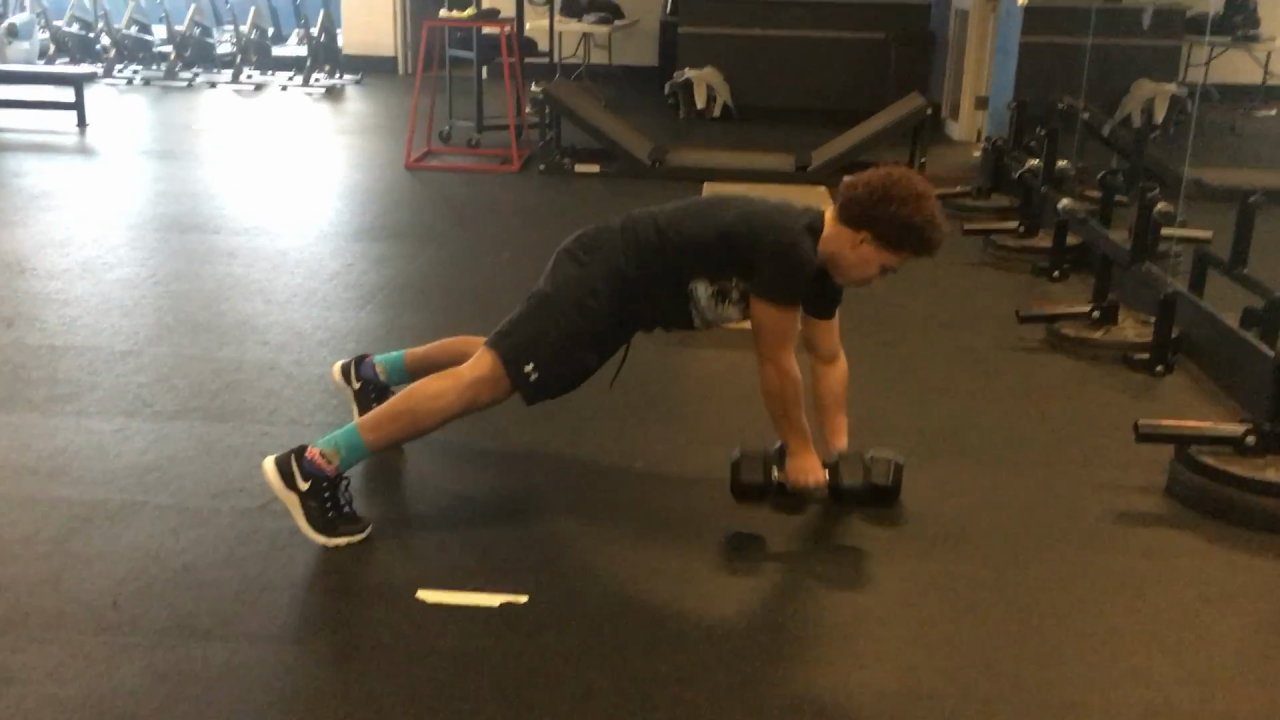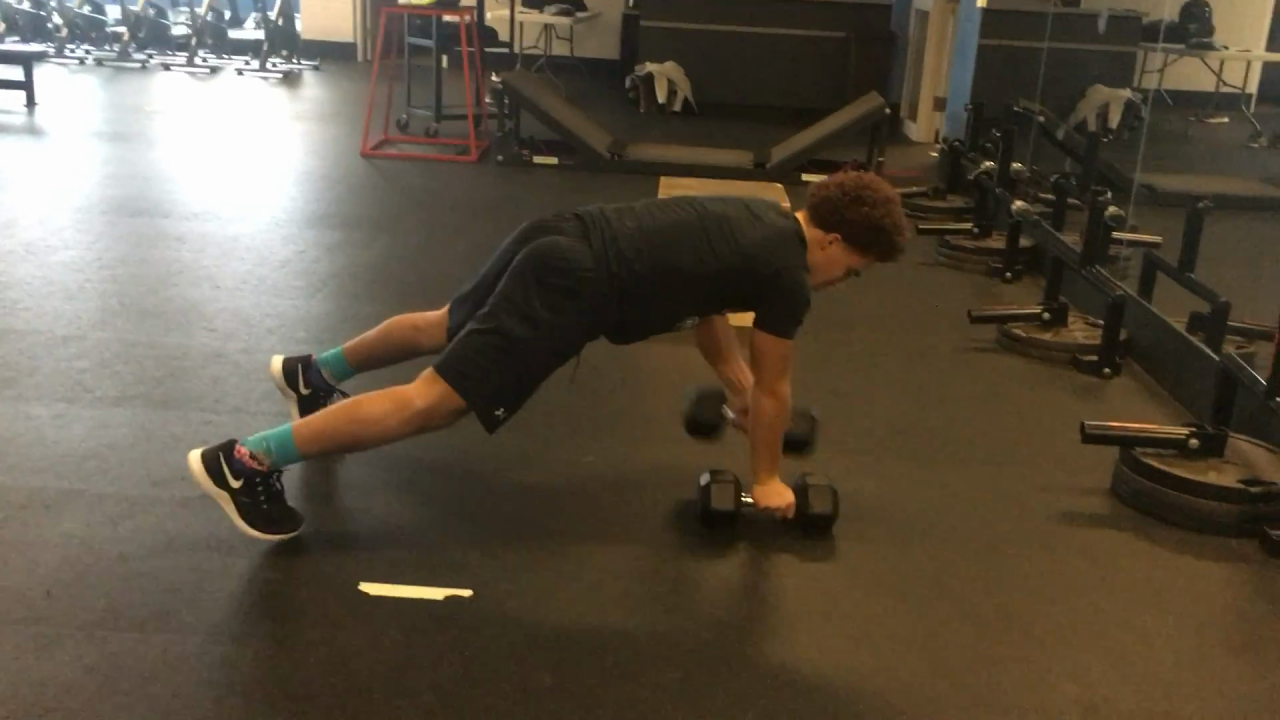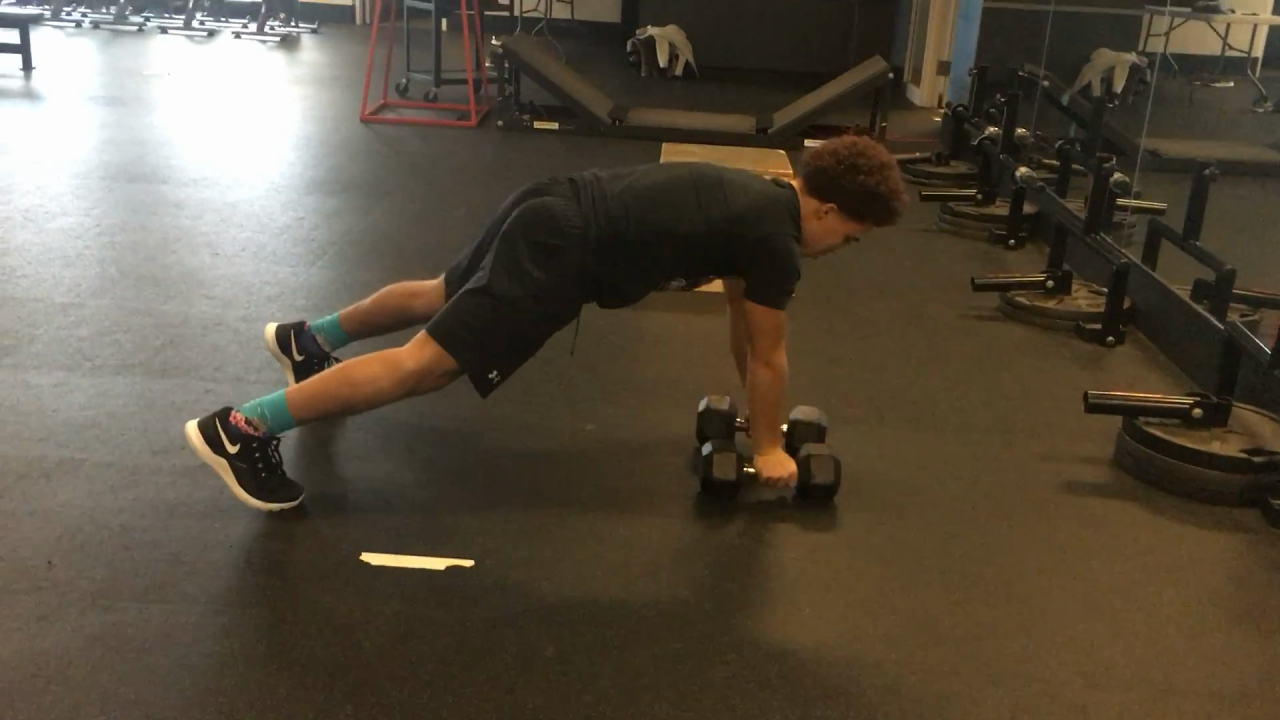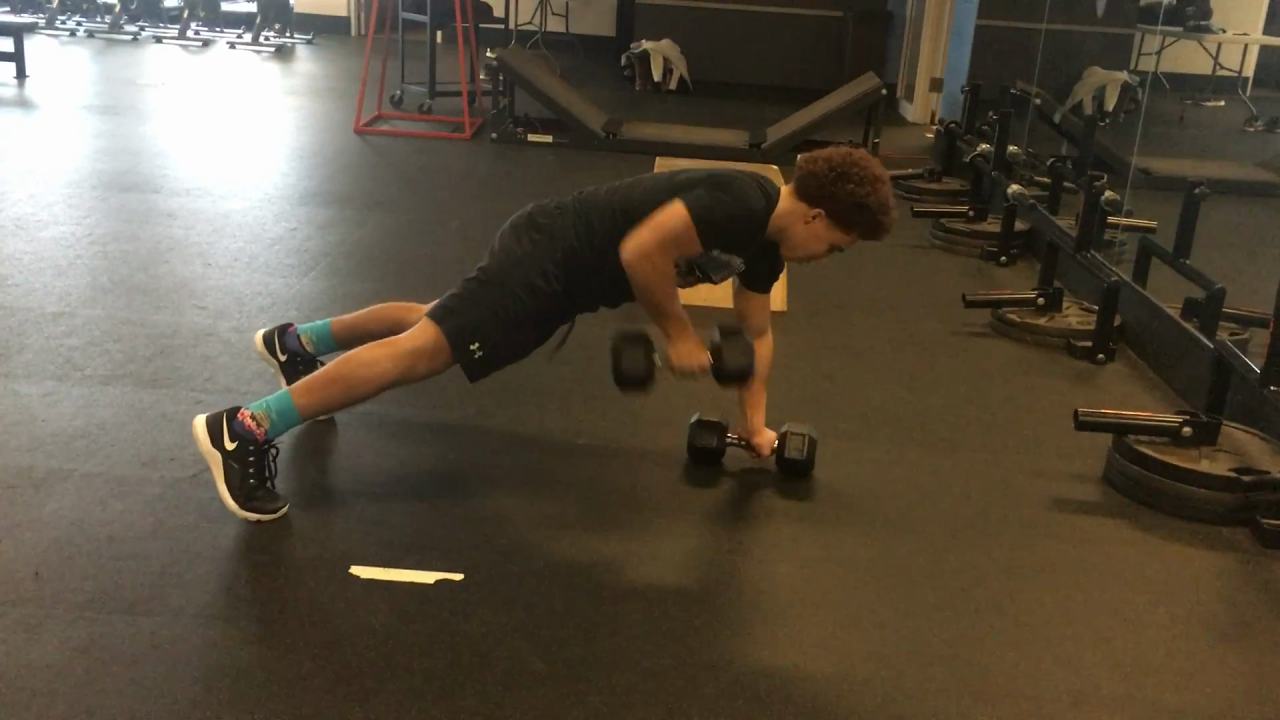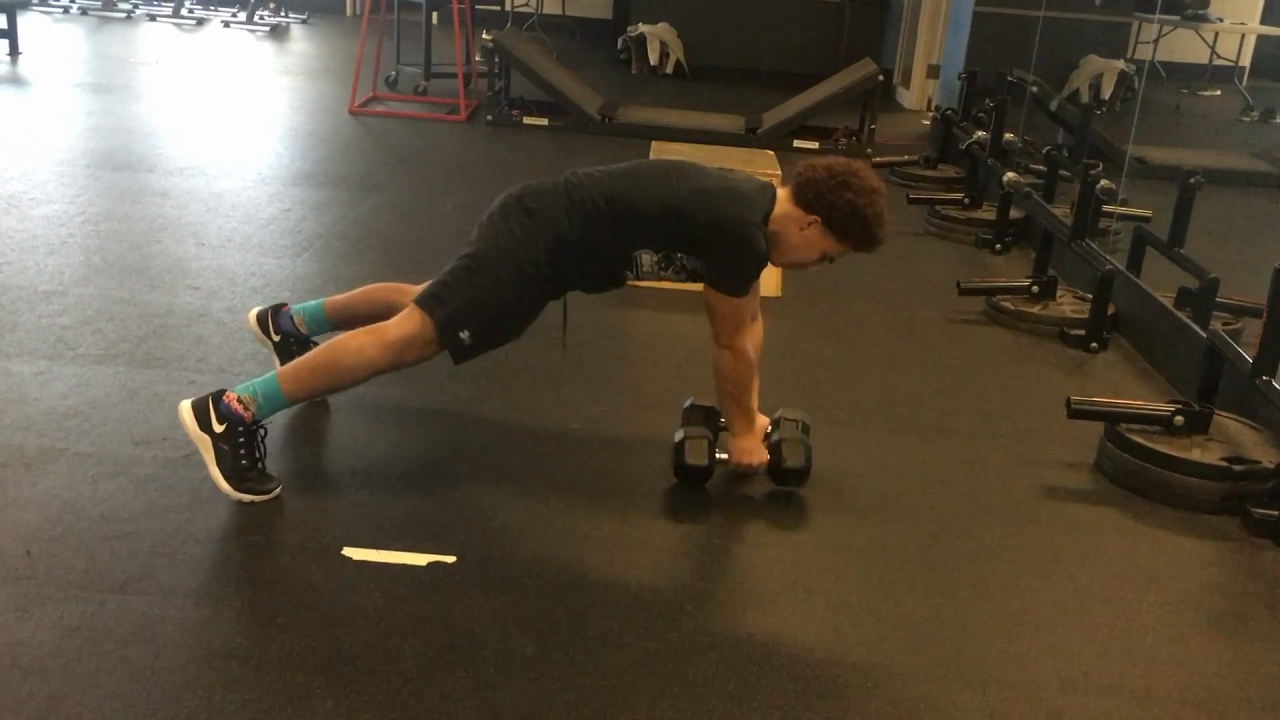
dt=1s
person 1, frame 1
left shoulder: (818, 264)
right shoulder: (785, 245)
left elbow: (828, 357)
right elbow: (775, 365)
left wrist: (841, 451)
right wrist: (799, 452)
left hip: (622, 292)
right hip: (603, 276)
left knee: (500, 352)
right knee: (487, 378)
left ankle: (373, 372)
right ankle: (313, 466)
person 1, frame 2
left shoulder: (762, 218)
right shoulder: (788, 275)
right elbow: (773, 389)
left wrist: (739, 394)
right wrist: (765, 479)
left hip: (554, 239)
right hip: (568, 289)
left knee: (445, 329)
right knee: (432, 400)
left ankle: (314, 373)
right ankle: (245, 462)
person 1, frame 3
left shoulder: (757, 197)
right shoulder: (776, 240)
left elbow: (740, 308)
right elbow: (769, 358)
left wrist: (747, 400)
right wrist: (767, 448)
left hip: (549, 204)
right hip: (561, 251)
left knee: (440, 297)
right knee: (427, 360)
left ankle: (307, 339)
right ankle: (241, 429)
person 1, frame 4
left shoulder: (765, 240)
right shoulder: (740, 202)
left elbow: (757, 330)
right elbow: (638, 254)
left wrist: (754, 423)
right wrist: (679, 338)
left hip: (563, 264)
right hip: (551, 253)
left knee: (434, 317)
right knee: (425, 349)
left ankle: (296, 341)
right ankle: (243, 430)
person 1, frame 5
left shoulder: (758, 214)
right shoulder: (741, 227)
left elbow: (749, 321)
right elbow: (730, 345)
left wrist: (752, 412)
right wrist: (743, 432)
left hip: (549, 227)
right hip: (542, 235)
left knee: (427, 301)
right knee: (411, 335)
left ankle: (289, 322)
right ankle: (230, 413)
